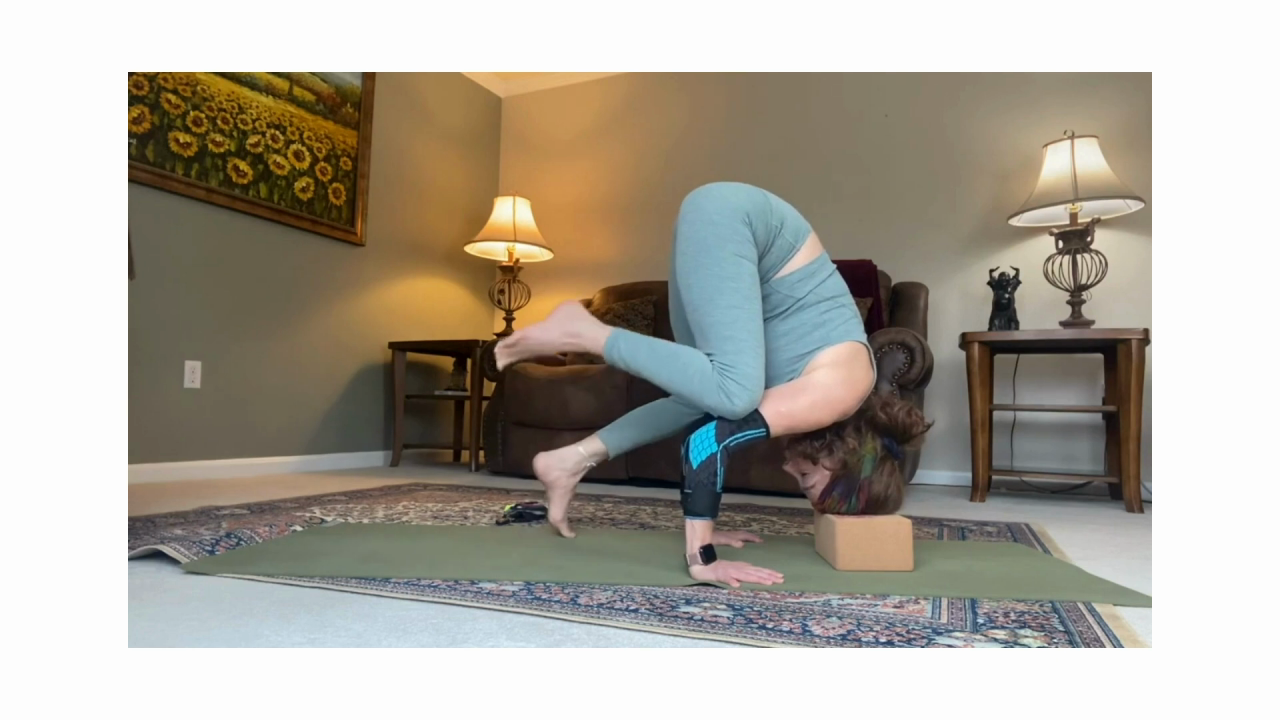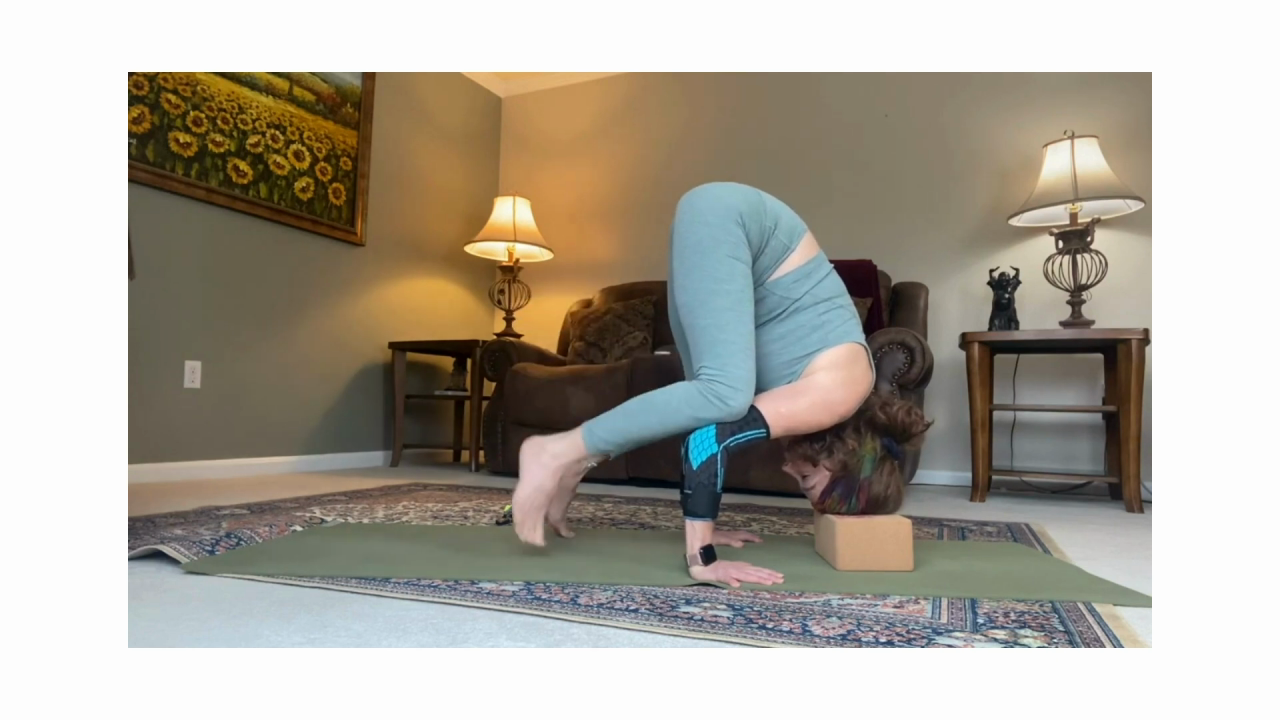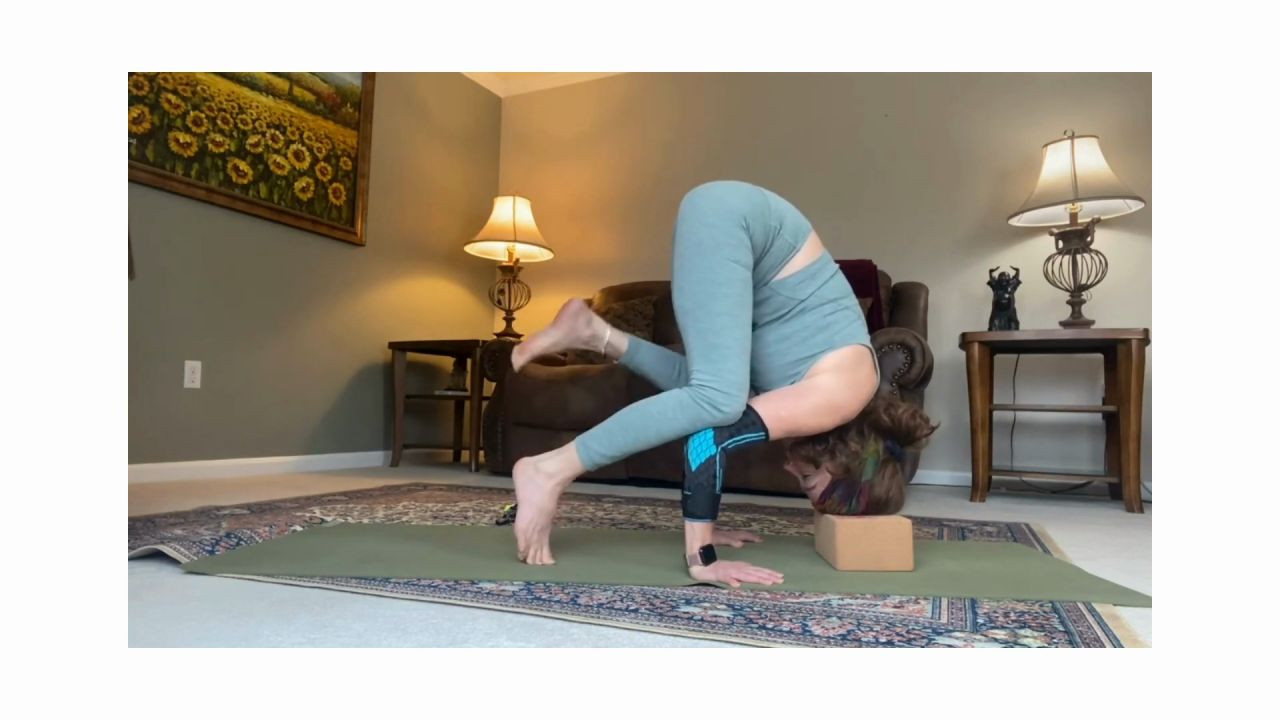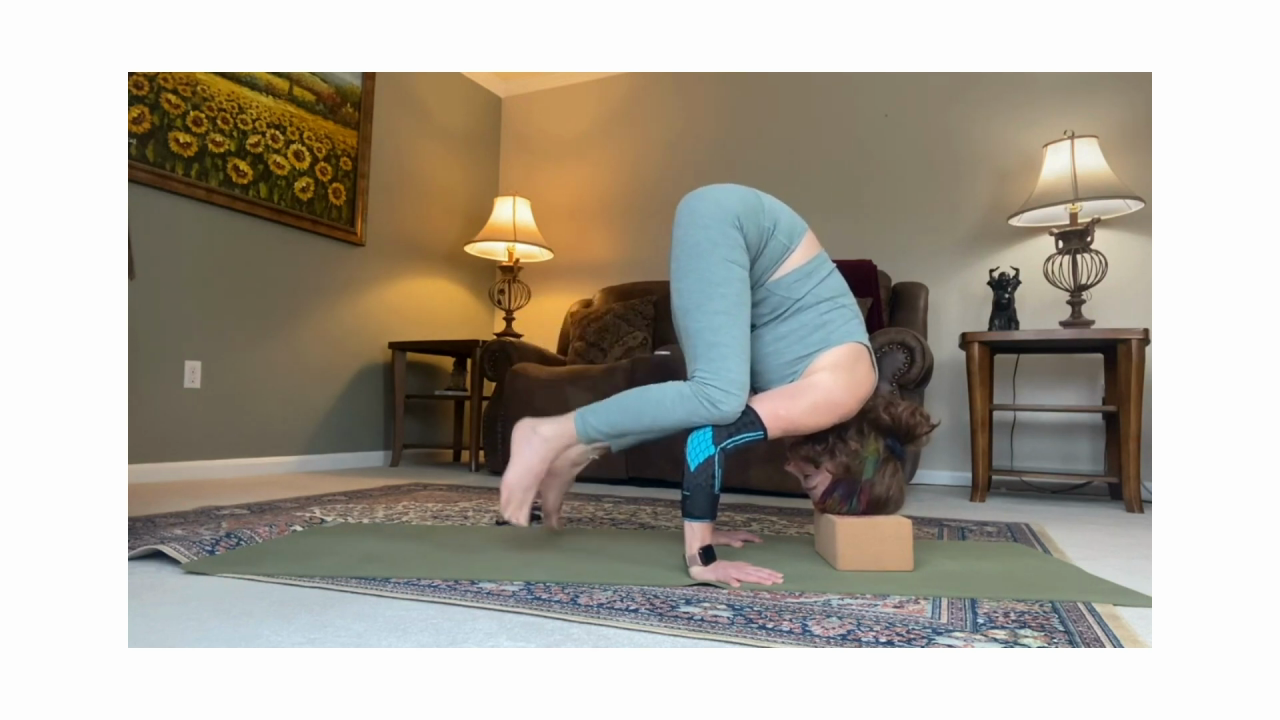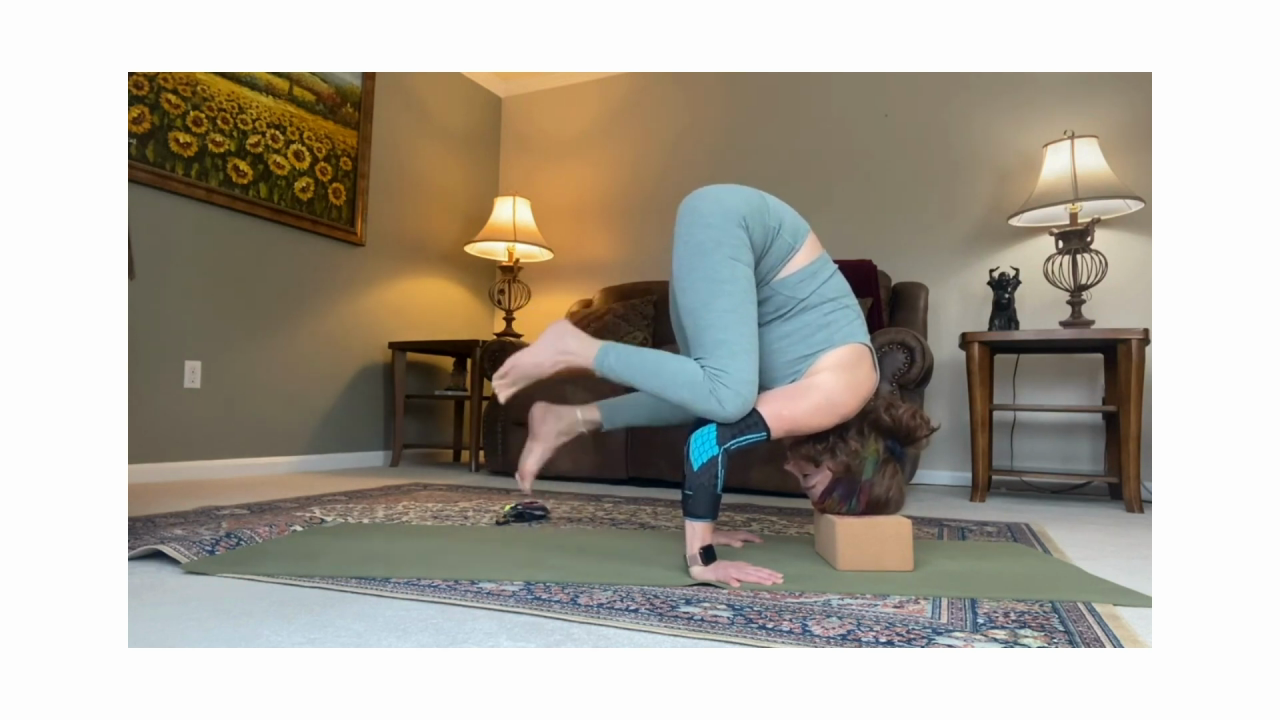
dt=1s
person 1, frame 1
left shoulder: (843, 382)
right shoulder: (839, 392)
right elbow: (712, 441)
left wrist: (703, 528)
right wrist: (701, 560)
left hip: (737, 226)
left knee: (708, 396)
right knee: (731, 395)
left ankle: (572, 461)
right ankle: (581, 333)
person 1, frame 2
left shoulder: (840, 384)
right shoulder: (836, 395)
right elbow: (712, 442)
left wrist: (703, 527)
right wrist: (701, 560)
left hip: (737, 226)
right hip: (723, 216)
left knee: (712, 399)
right knee: (724, 398)
left ankle: (578, 459)
right ankle: (559, 452)
person 1, frame 3
left shoulder: (843, 386)
right shoulder: (839, 397)
right elbow: (714, 440)
left wrist: (704, 529)
right wrist: (700, 559)
left hip: (742, 225)
left knee: (712, 397)
right knee: (718, 401)
left ankle: (595, 333)
right ankle: (549, 472)
person 1, frame 4
left shoulder: (844, 384)
right shoulder: (837, 396)
right elbow: (711, 441)
left wrist: (704, 530)
right wrist: (700, 560)
left hip: (738, 228)
right hip: (722, 219)
left knee: (713, 401)
right knee: (718, 400)
left ankle: (581, 449)
right ankle: (552, 438)
person 1, frame 5
left shoulder: (846, 382)
right shoulder: (839, 395)
right elbow: (714, 441)
left wrist: (704, 529)
right wrist: (700, 560)
left hip: (733, 227)
right hip: (724, 220)
left knee: (708, 398)
right knee: (726, 399)
left ankle: (570, 421)
right ankle: (575, 349)
